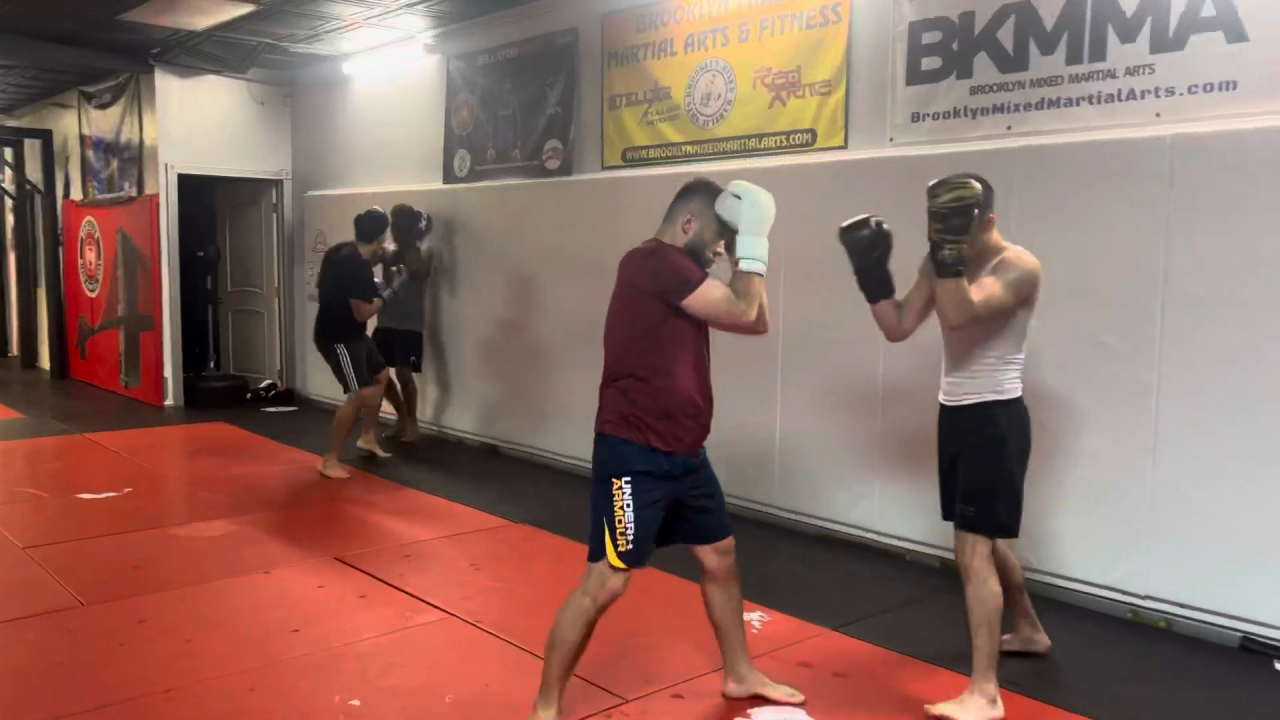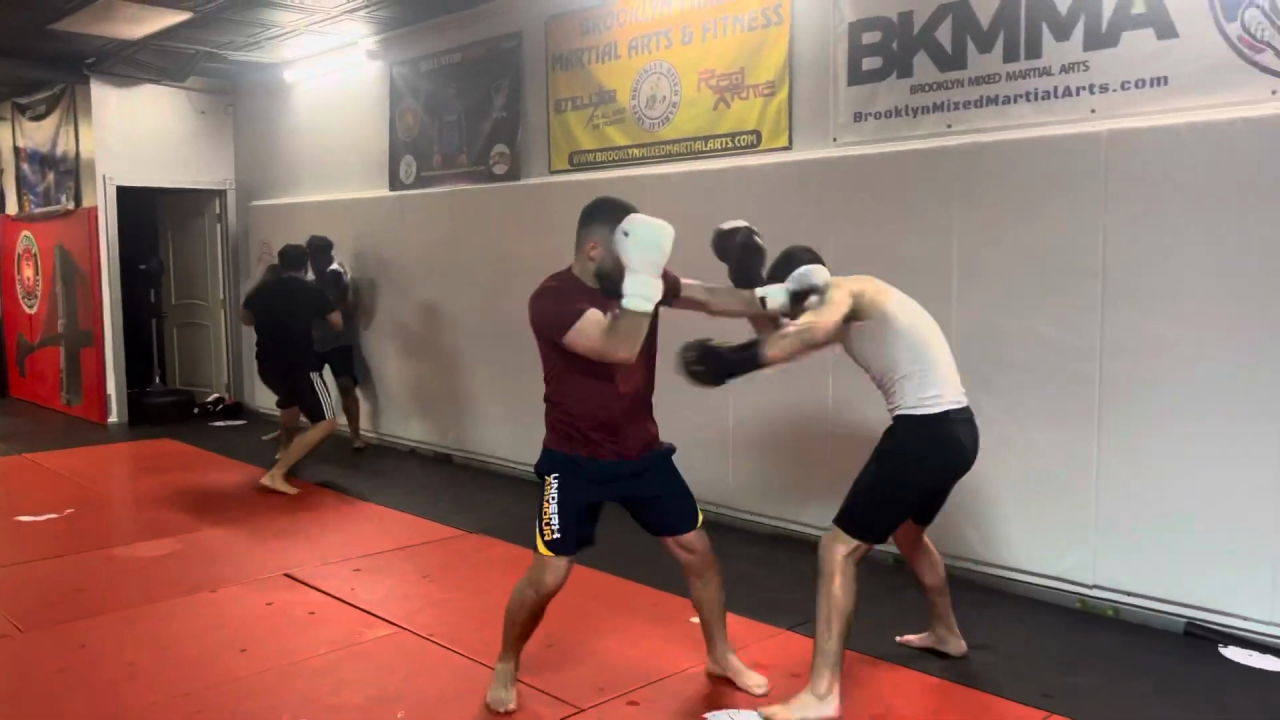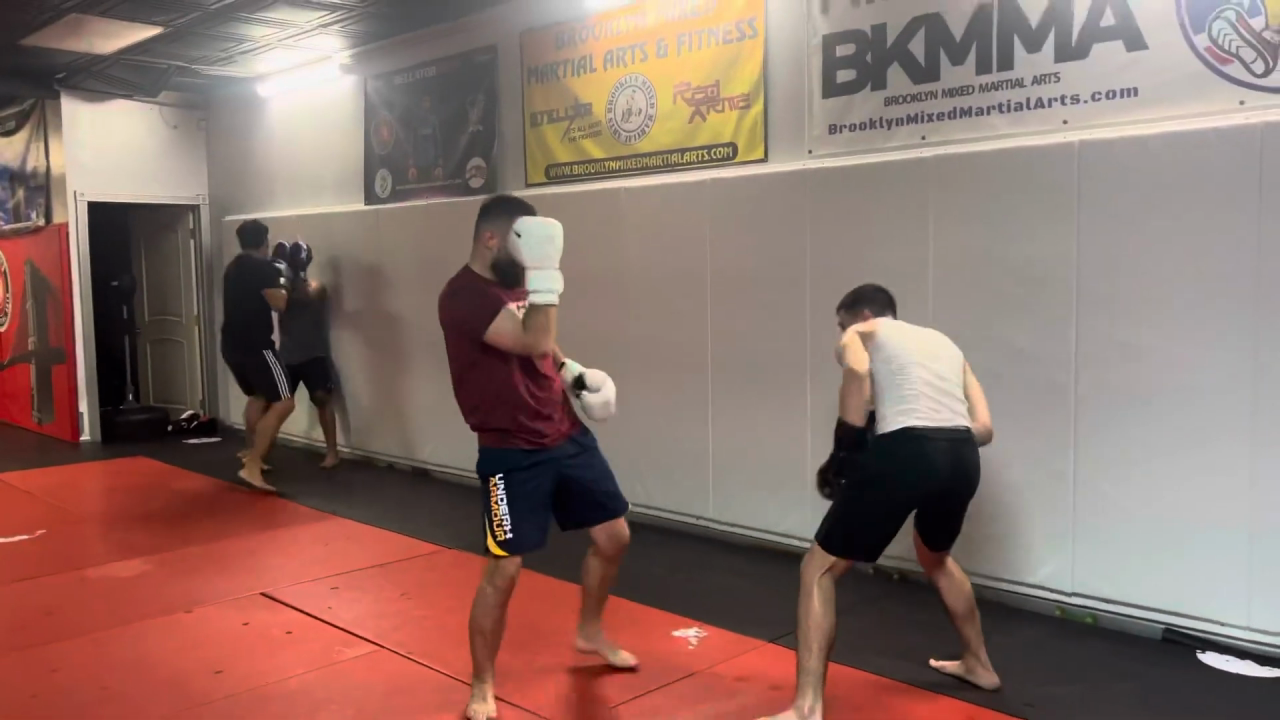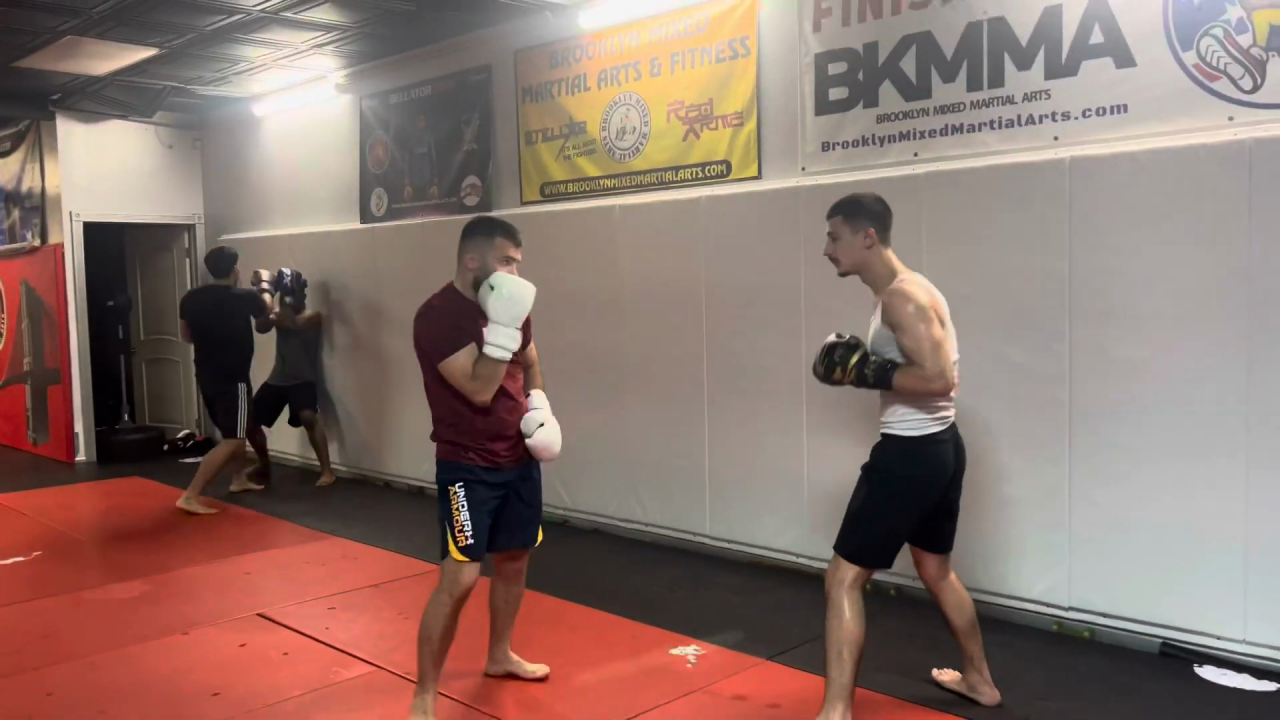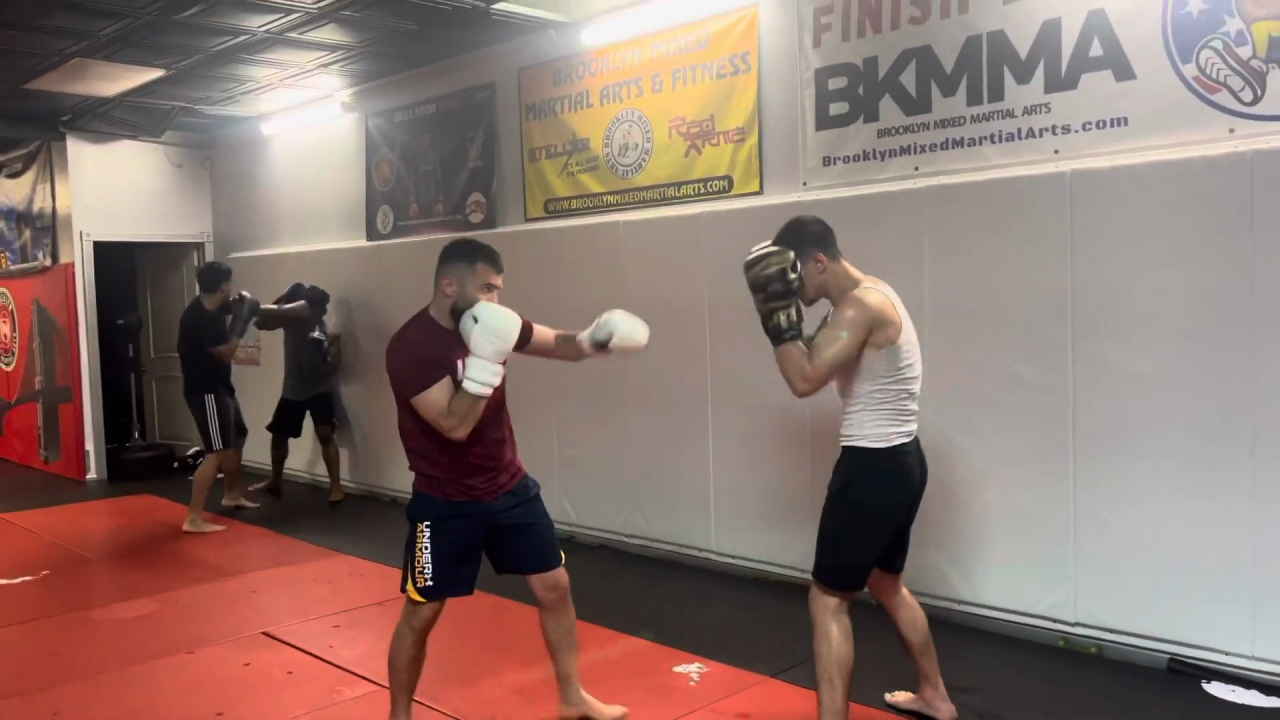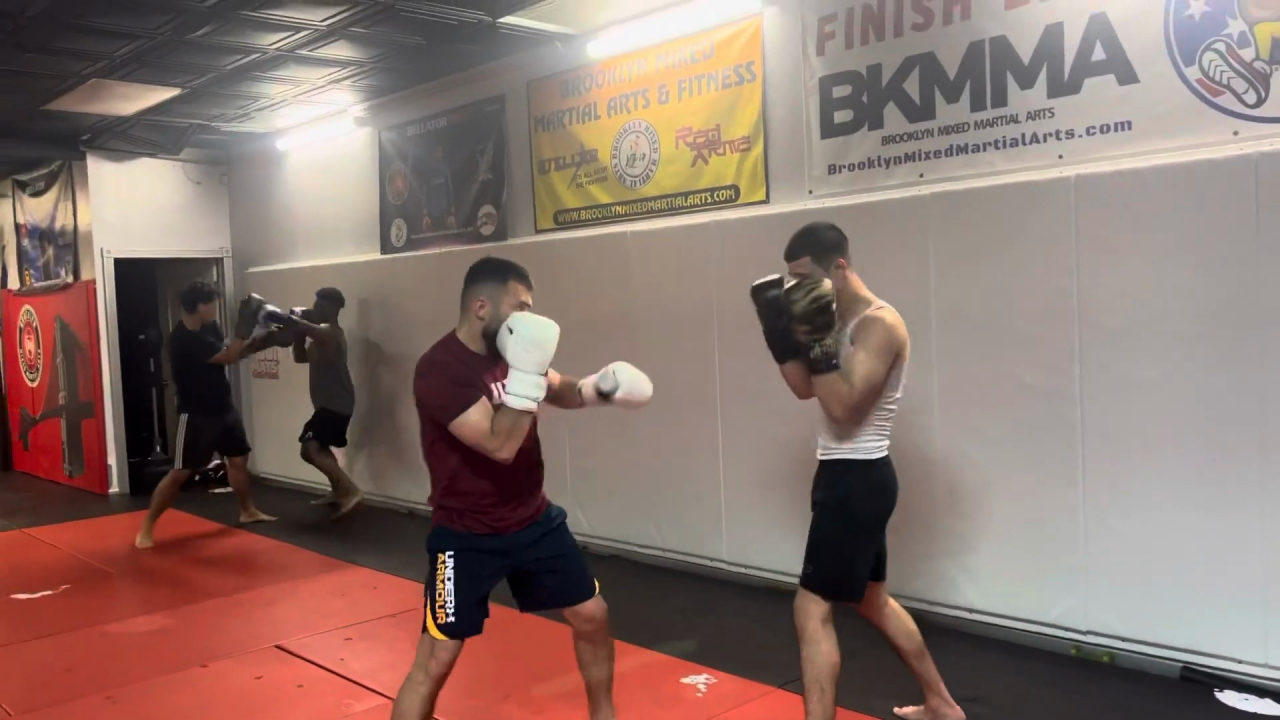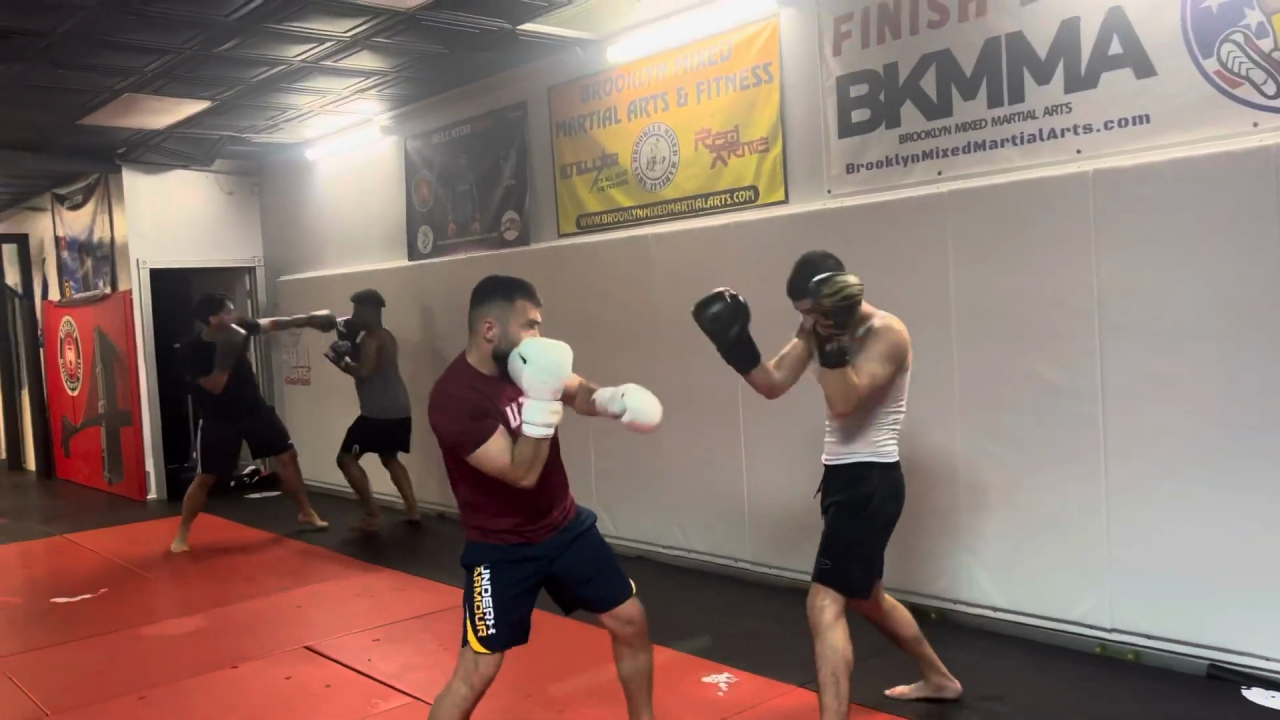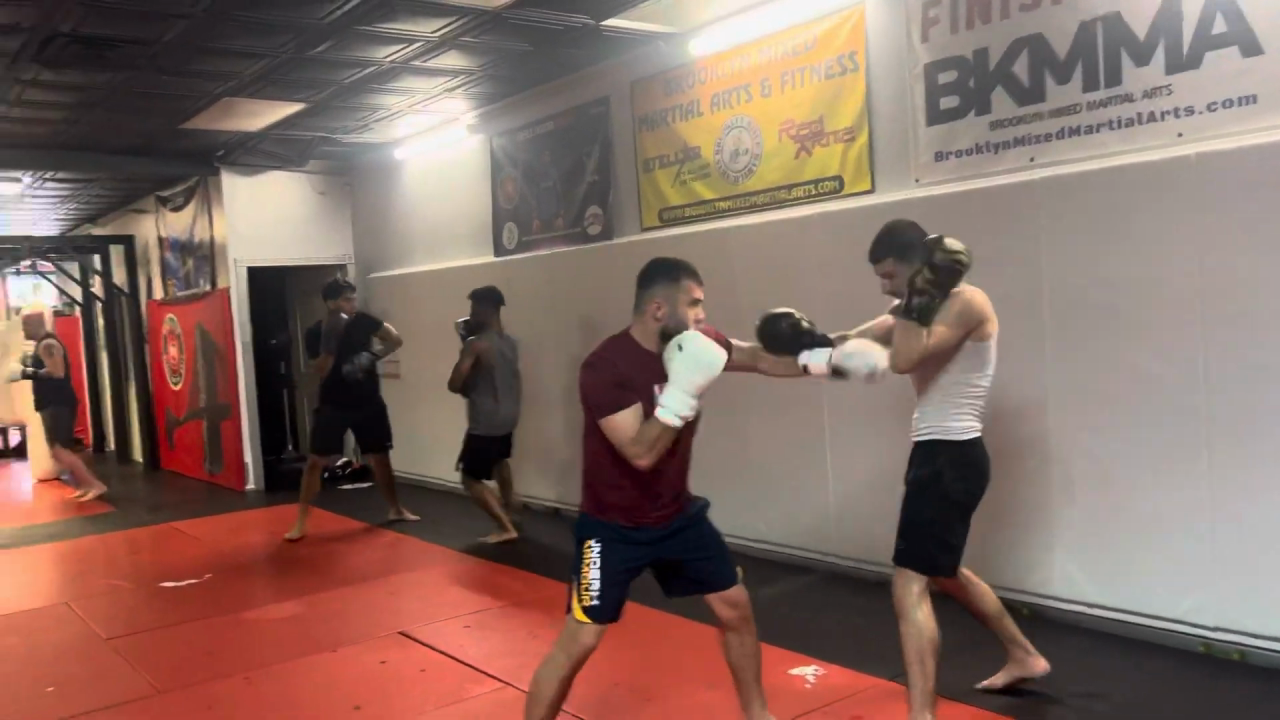
dt=0.4s
person 1, frame 1
left shoulder: (1019, 267)
right shoulder: (939, 263)
left elbow: (958, 315)
right elbow: (897, 328)
left wrist: (951, 246)
right wrist: (871, 269)
left hip: (995, 421)
right hip: (954, 416)
left knee: (973, 551)
right knee: (984, 539)
right ankle: (1029, 630)
person 1, frame 2
left shoulder: (847, 289)
right shoulder: (848, 301)
left elbow: (813, 334)
right elbow: (790, 336)
left wrist: (733, 360)
left hip: (929, 434)
right hip: (954, 431)
left knee: (838, 548)
right knee: (908, 532)
right ankle: (946, 633)
person 1, frame 3
left shoulder: (859, 334)
right shoulder: (945, 344)
left elbow: (856, 376)
right elbow: (982, 429)
left hip: (904, 455)
right hip: (960, 456)
left knee: (819, 567)
right knee: (935, 556)
right ankle: (978, 664)
person 1, frame 4
left shoulder: (902, 296)
right shoulder: (898, 291)
left elbow: (938, 381)
left wrist: (869, 371)
right wrist: (862, 365)
left hip: (911, 454)
right hip: (940, 447)
left knee: (844, 578)
right knee: (935, 569)
person 1, frame 5
left shoulder: (862, 306)
right shoulder: (863, 296)
left elbow: (803, 382)
right elbow: (822, 363)
left wrist: (777, 307)
right wrist: (785, 314)
left hip: (875, 467)
right hip: (898, 463)
left knee: (827, 601)
right knee: (887, 584)
person 1, frame 6
left shoulder: (878, 325)
right shoulder: (839, 318)
left elbow: (841, 407)
right elbow: (803, 387)
left wrist: (814, 339)
right wrist: (781, 331)
left hip: (855, 482)
right hip: (849, 478)
left knee: (811, 611)
right knee: (872, 600)
person 1, frame 7
left shoulder: (887, 333)
right shoulder: (817, 327)
left elbow: (842, 403)
right elbow: (773, 384)
left wrist: (832, 337)
right wrist: (735, 342)
left hip: (871, 484)
right hip: (842, 479)
left knee: (825, 606)
right knee: (864, 594)
right ankle: (939, 679)
person 1, frame 8
left shoulder: (965, 303)
right shoulder: (929, 304)
left elbow: (903, 360)
right elbow: (859, 343)
left wrist: (921, 295)
left hip: (949, 460)
right hip: (939, 456)
left knee: (909, 587)
right knee: (946, 573)
right ankle: (1024, 658)
person 2, frame 1
left shoulder: (677, 271)
right shoulder: (653, 264)
left elbow: (758, 323)
right elbow: (742, 312)
left wrist: (746, 248)
right wrist: (752, 240)
left hip: (683, 451)
right hip: (632, 453)
left knee: (721, 561)
right knee: (603, 583)
left ankle: (740, 675)
person 2, frame 2
left shoulder: (636, 279)
right shoulder: (551, 300)
left elbow: (713, 300)
right elbow: (621, 350)
left wrist: (774, 300)
right wrist: (642, 277)
left hip: (639, 450)
right hip: (576, 460)
left knee: (696, 551)
right knee: (547, 577)
left ankle: (721, 656)
right ankle: (506, 665)
person 2, frame 3
left shoulder: (518, 281)
right shoulder: (463, 296)
right elbow: (533, 345)
left wrist: (576, 376)
right wrist: (544, 272)
left hip: (567, 437)
right hip: (512, 453)
left knee: (612, 536)
right knee: (503, 572)
left ankle: (590, 632)
person 2, frame 4
left shoulder: (505, 307)
right shoulder: (438, 317)
left elbow: (530, 365)
right elbow: (479, 389)
left wrist: (539, 409)
right wrist: (503, 325)
left hip: (518, 458)
right hip: (468, 466)
left knee: (515, 560)
right knee: (459, 580)
left ankle: (501, 654)
person 2, frame 5
left shoulder: (497, 325)
right shoulder: (409, 347)
left elbow: (559, 344)
right elbow: (455, 426)
left wrist: (598, 335)
right wrist: (485, 358)
left hip: (508, 487)
right hip: (446, 502)
left knee: (554, 589)
right knee: (421, 614)
person 2, frame 6
left shoulder: (512, 347)
right shoulder: (438, 371)
left elbow: (563, 393)
right elbow: (500, 445)
left wrist: (602, 385)
right wrist: (526, 371)
left hip: (533, 520)
right hip: (466, 536)
left knee: (592, 617)
right knee: (437, 659)
person 2, frame 7
left shoulder: (525, 362)
right shoulder: (453, 399)
left elbow: (576, 393)
right elbow: (521, 472)
left wrist: (614, 399)
right wrist: (541, 398)
left hip: (565, 527)
right hip: (501, 548)
left knee: (630, 622)
right knee: (477, 671)
person 2, frame 8
left shoulder: (691, 340)
right shoulder: (605, 367)
left elbow: (757, 357)
right elbow: (641, 454)
left wrist: (828, 360)
right wrist: (683, 389)
left hip: (676, 516)
right hip: (613, 526)
left knee: (735, 607)
right knee: (578, 643)
person 3, frame 1
left shoulder: (339, 251)
right shoulder: (357, 267)
left elbow: (320, 283)
right elbow: (362, 313)
right wrist: (390, 291)
left hip: (350, 333)
right hip: (337, 338)
left knee: (380, 375)
right knee: (361, 394)
left ankle: (368, 438)
right ankle: (330, 458)
person 3, frame 2
left shoulder: (262, 290)
right shoulder: (312, 292)
left elbow: (246, 319)
right elbow: (338, 324)
right wrist: (327, 303)
left hip: (267, 367)
right hip: (300, 367)
left knee: (292, 399)
right knee: (326, 423)
left ankle: (287, 449)
right ankle: (276, 475)
person 3, frame 3
left shoulder: (235, 266)
right shoulder: (262, 267)
right elbow: (279, 303)
right wrist: (281, 280)
left hip: (233, 345)
right hip: (256, 345)
left knee: (257, 396)
right knee: (283, 403)
left ankle: (252, 454)
right ankle: (252, 467)
person 3, frame 4
left shoulder: (191, 299)
right shoulder: (243, 298)
left elbow: (188, 336)
right elbow: (266, 306)
right wrist: (264, 282)
left hip: (206, 376)
right hip: (233, 378)
left knee: (237, 430)
right knee: (233, 440)
left ankle: (240, 479)
right ankle: (191, 496)
person 3, frame 5
left shoulder: (213, 307)
right shoulder: (197, 319)
right elbow: (226, 354)
left wrist: (285, 311)
right wrist: (240, 322)
left hip: (219, 388)
right hip: (206, 392)
left knee: (236, 440)
right knee: (217, 453)
left ankle: (231, 495)
right ankle: (194, 519)
person 3, frame 6
left shoulder: (208, 328)
right shoulder: (185, 339)
left elbow: (232, 353)
right elbow: (228, 356)
left wrist: (262, 341)
right wrist: (245, 324)
left hip: (223, 407)
right hip: (196, 413)
left knee: (239, 460)
right knee: (181, 473)
left ankle: (248, 511)
right ankle: (147, 528)
person 3, frame 7
left shoulder: (237, 328)
right shoulder: (193, 351)
left elbow: (273, 324)
right elbow: (215, 387)
left wrist: (309, 320)
right wrist: (224, 360)
left hip: (254, 410)
right hip: (218, 420)
left knee: (287, 456)
right knee: (206, 478)
left ankle: (306, 512)
right ankle: (182, 534)
person 3, frame 8
left shoulder: (362, 321)
right shoulder: (319, 332)
left elbow: (394, 339)
right elbow: (320, 371)
left wrist: (370, 355)
right wrist: (330, 345)
left hip: (368, 402)
right hip: (332, 405)
left knee: (380, 457)
right knee: (316, 461)
left ankle: (396, 509)
right ankle: (301, 522)
person 4, frame 1
left shoulder: (421, 252)
right shoulder: (391, 253)
left elbow: (419, 271)
left wrist: (415, 241)
left hip: (409, 324)
right hip: (386, 322)
left knee: (403, 373)
left ankle: (411, 424)
right ankle: (404, 421)
person 4, frame 2
left shoulder: (341, 280)
left elbow: (348, 311)
left wrist: (341, 291)
left hip: (339, 343)
right hip: (312, 343)
left knee: (346, 385)
left ankle: (356, 435)
person 4, frame 3
left shoulder: (315, 287)
left elbow: (304, 296)
left wrist: (297, 270)
left hip: (315, 355)
right hip: (287, 355)
left knee: (320, 398)
left ankle: (332, 452)
person 4, frame 4
left shoulder: (312, 316)
right shoulder: (280, 314)
left elbow: (290, 323)
right elbow: (263, 325)
left wrist: (287, 295)
left hip: (303, 380)
right hip: (277, 379)
left knee: (309, 418)
right knee: (250, 420)
left ankle: (327, 471)
right ankle: (264, 466)
person 4, frame 5
left shoulder: (329, 337)
right shoulder: (290, 324)
left elbow: (330, 370)
right elbow: (261, 323)
left wrist: (324, 354)
right wrist: (284, 300)
left hip: (319, 392)
right hip: (292, 392)
left knee: (325, 434)
right knee: (278, 436)
left ankle: (336, 487)
right ankle: (275, 481)
person 4, frame 6
left shoulder: (329, 331)
right shoulder: (323, 332)
left elbow: (307, 326)
right elbow: (300, 357)
left wrist: (291, 320)
right wrist: (298, 333)
left hip: (333, 404)
right hip: (332, 403)
left knee: (309, 449)
right knee: (319, 448)
left ankle: (350, 490)
right ankle: (338, 492)
person 4, frame 7
left shoulder: (371, 338)
right shoulder: (385, 336)
left elbow: (363, 371)
right elbow: (363, 362)
left wrist: (339, 357)
right wrist: (348, 342)
left hip: (378, 412)
right hip: (399, 410)
left knee: (346, 459)
right knee: (389, 458)
left ankle: (373, 513)
right ankle: (412, 509)
person 4, frame 8
left shoulder: (475, 344)
right shoulder: (511, 343)
left elbow: (455, 384)
left hip: (485, 423)
right hip: (508, 417)
left knee: (471, 479)
right knee: (499, 460)
left ankle: (506, 527)
right ankle: (508, 509)
